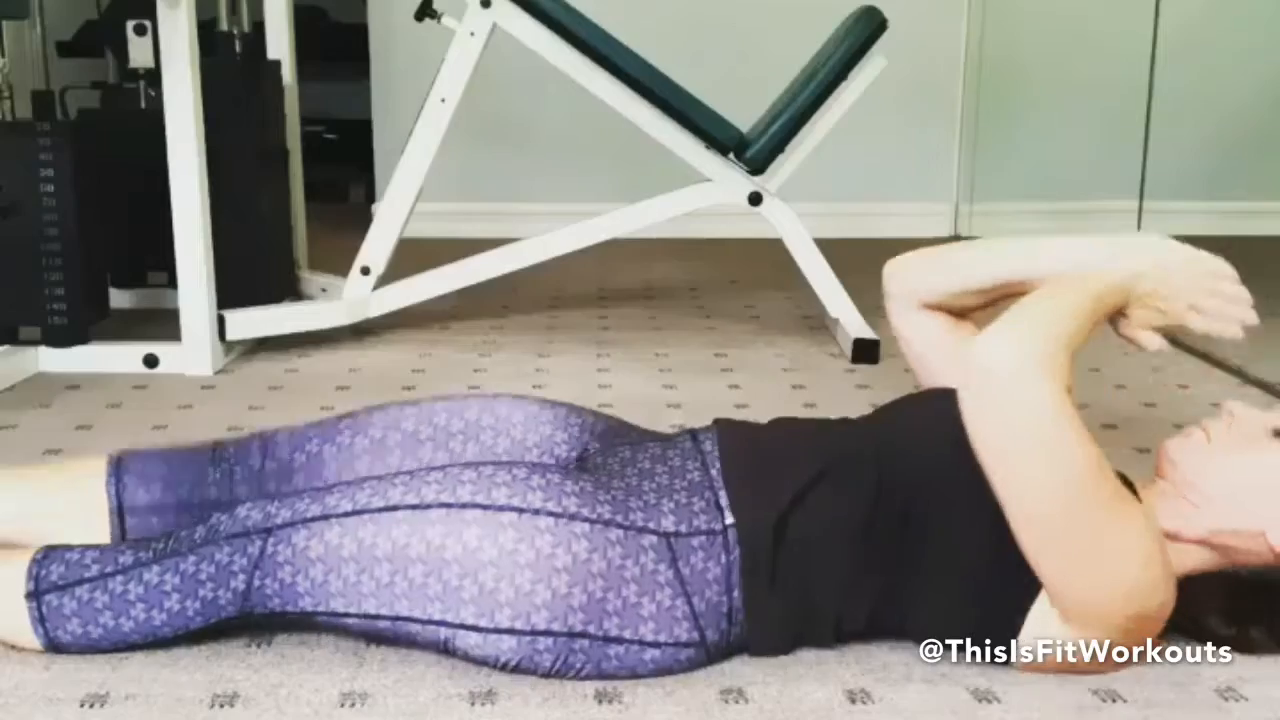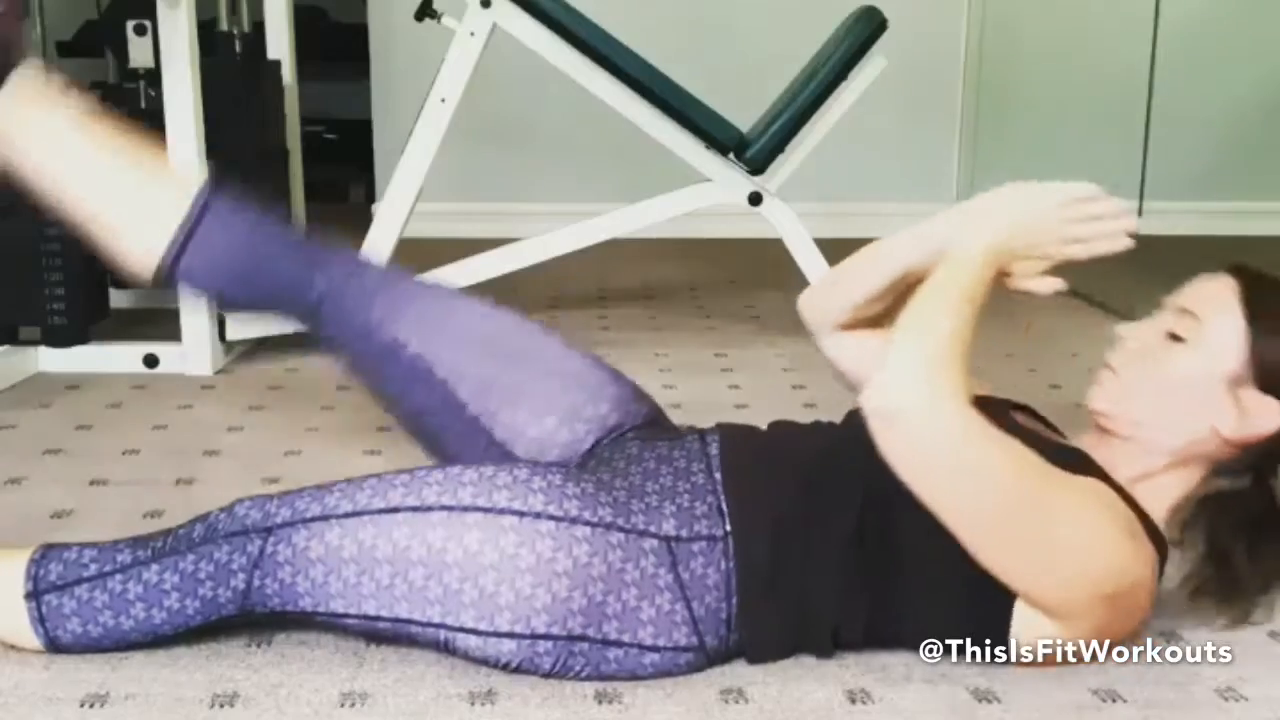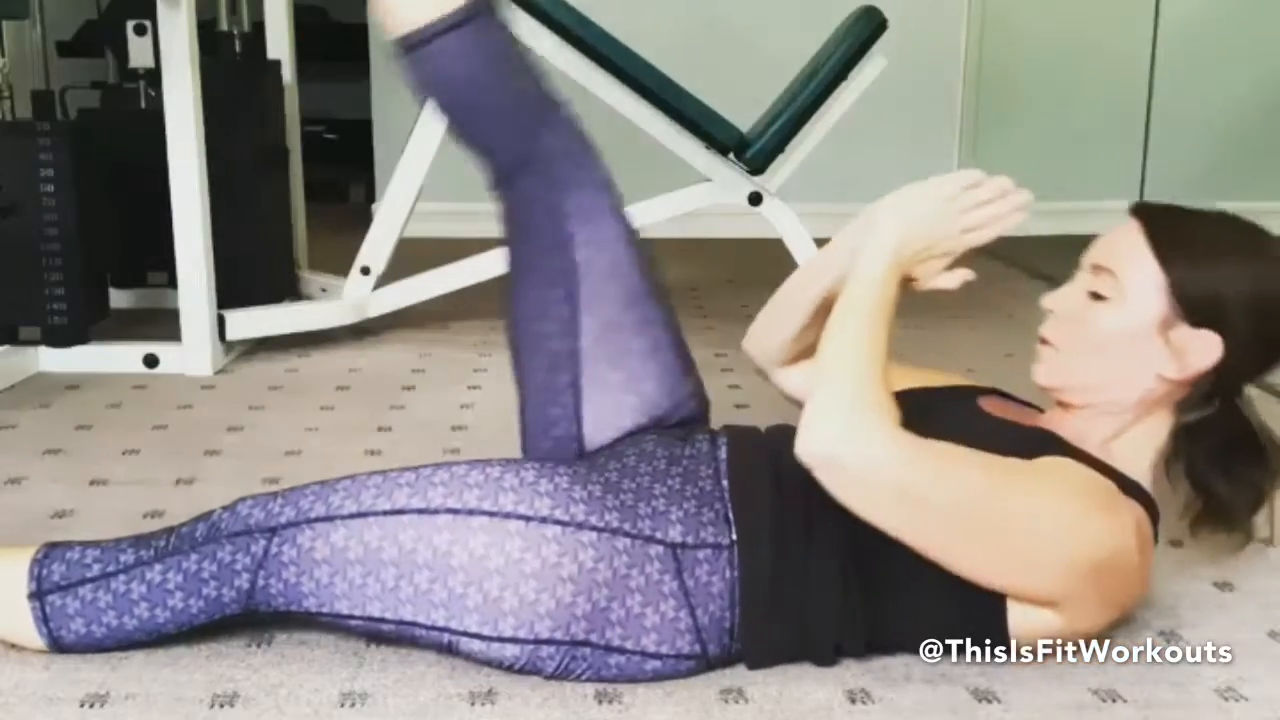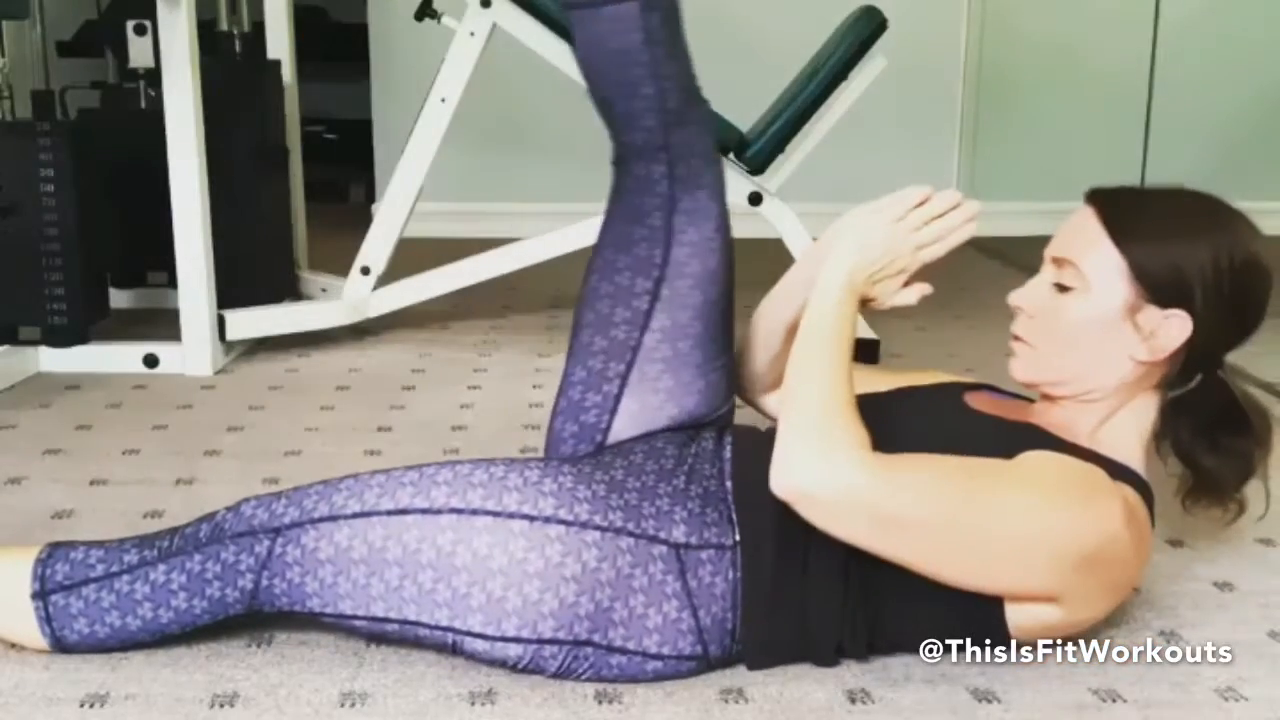
dt=0.3s
person 1, frame 1
left shoulder: (1119, 582)
right shoulder: (1062, 492)
left elbow: (1008, 375)
right elbow: (915, 289)
left wrist: (1107, 281)
right wrist: (1109, 259)
left hip: (675, 568)
right hip: (661, 470)
left knee: (254, 552)
right knee: (246, 474)
person 1, frame 2
left shoulder: (1100, 560)
right shoulder: (1036, 445)
left elbow: (909, 414)
right elbow: (834, 313)
left wrist: (975, 252)
right wrist: (979, 228)
left hip: (660, 570)
right hip: (657, 467)
left knee: (254, 548)
right knee: (309, 271)
person 1, frame 3
left shoulder: (1093, 537)
right shoulder: (1037, 431)
left elbow: (846, 448)
right elbow: (782, 350)
left wrist: (885, 258)
right wrist: (874, 241)
left hip: (666, 578)
right hip: (663, 469)
left knee: (255, 547)
right knee: (540, 164)
person 1, frame 4
left shoulder: (1090, 524)
right shoulder: (1028, 418)
left elbow: (817, 474)
right elbow: (767, 373)
left wrist: (842, 276)
right wrist: (830, 265)
left hip: (668, 578)
right hip: (666, 467)
left knee: (263, 544)
right knee: (668, 157)
